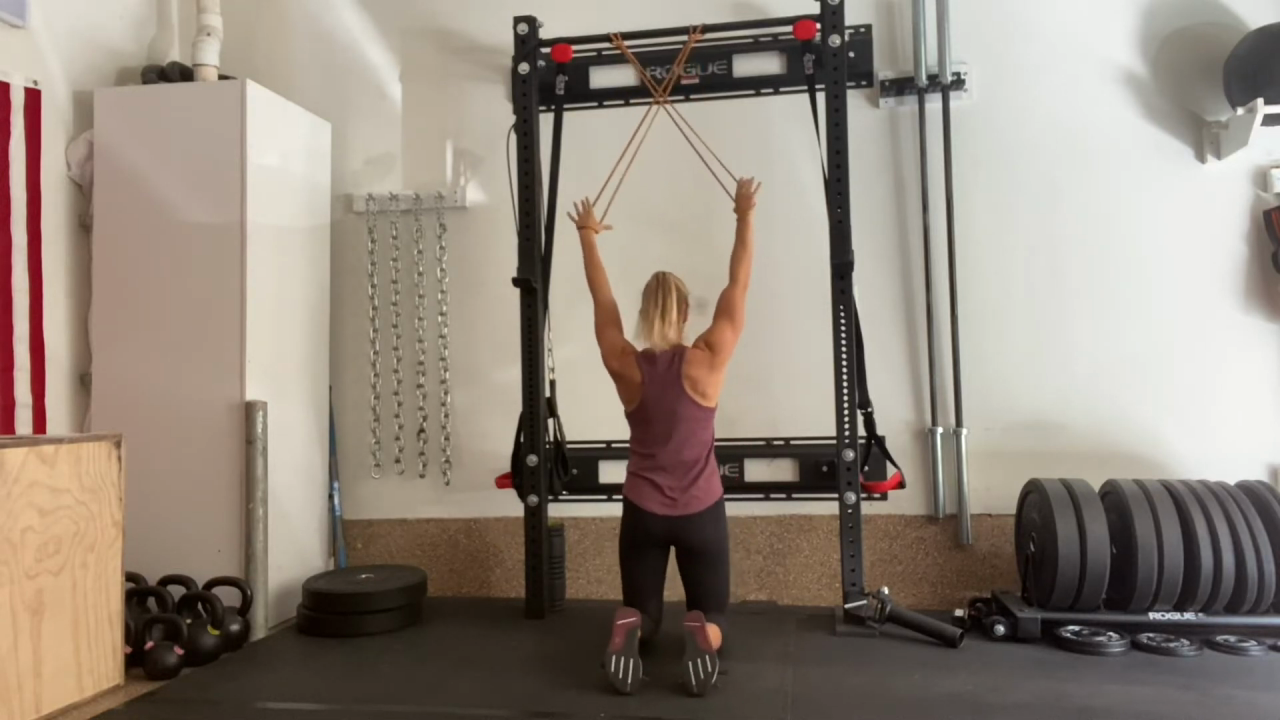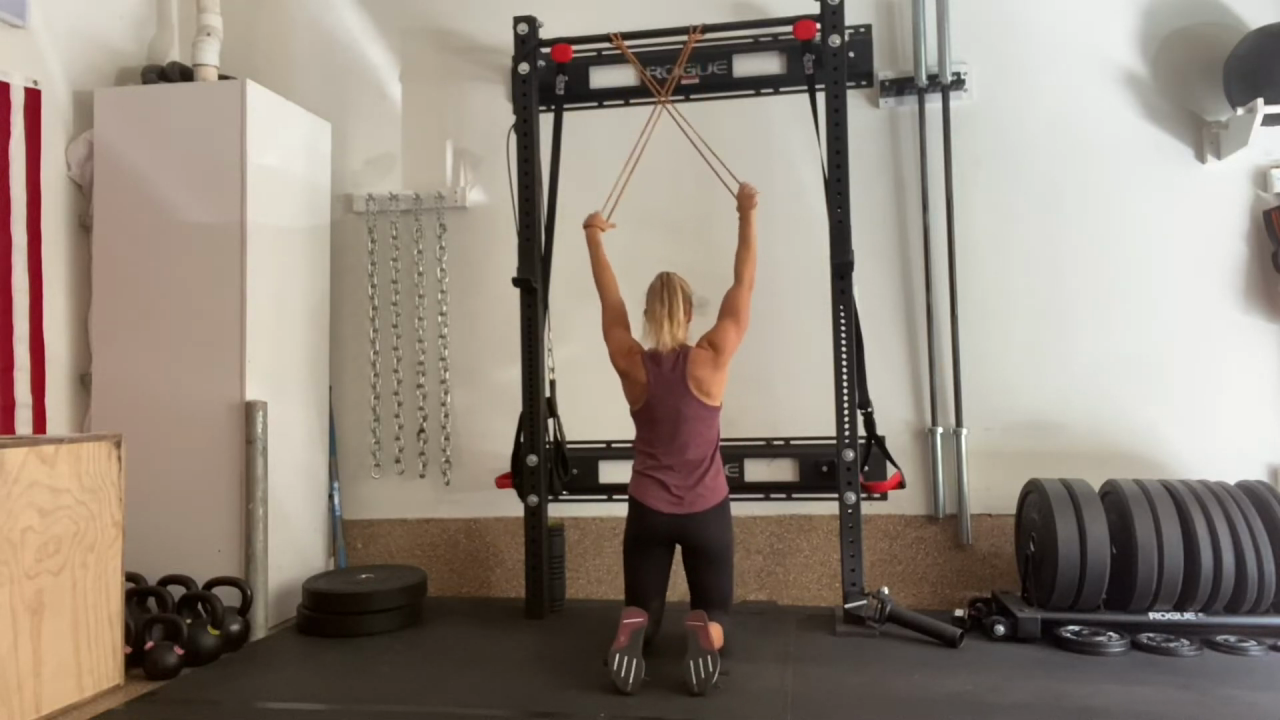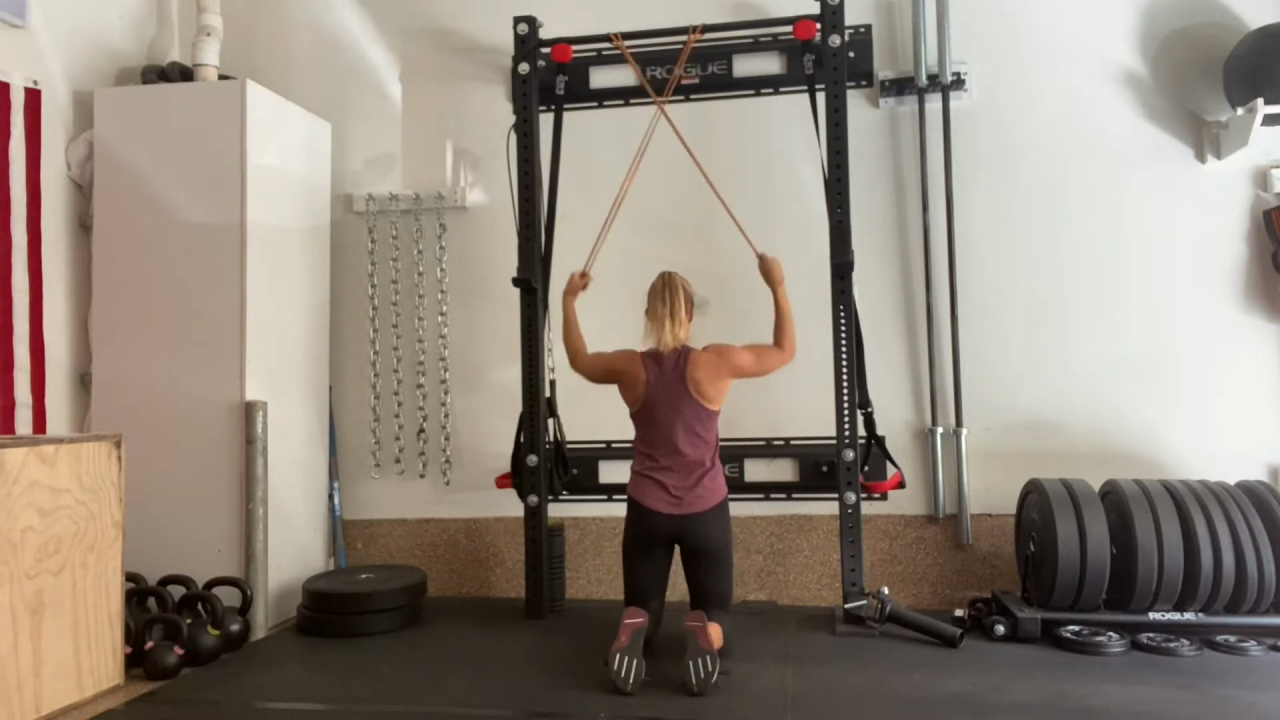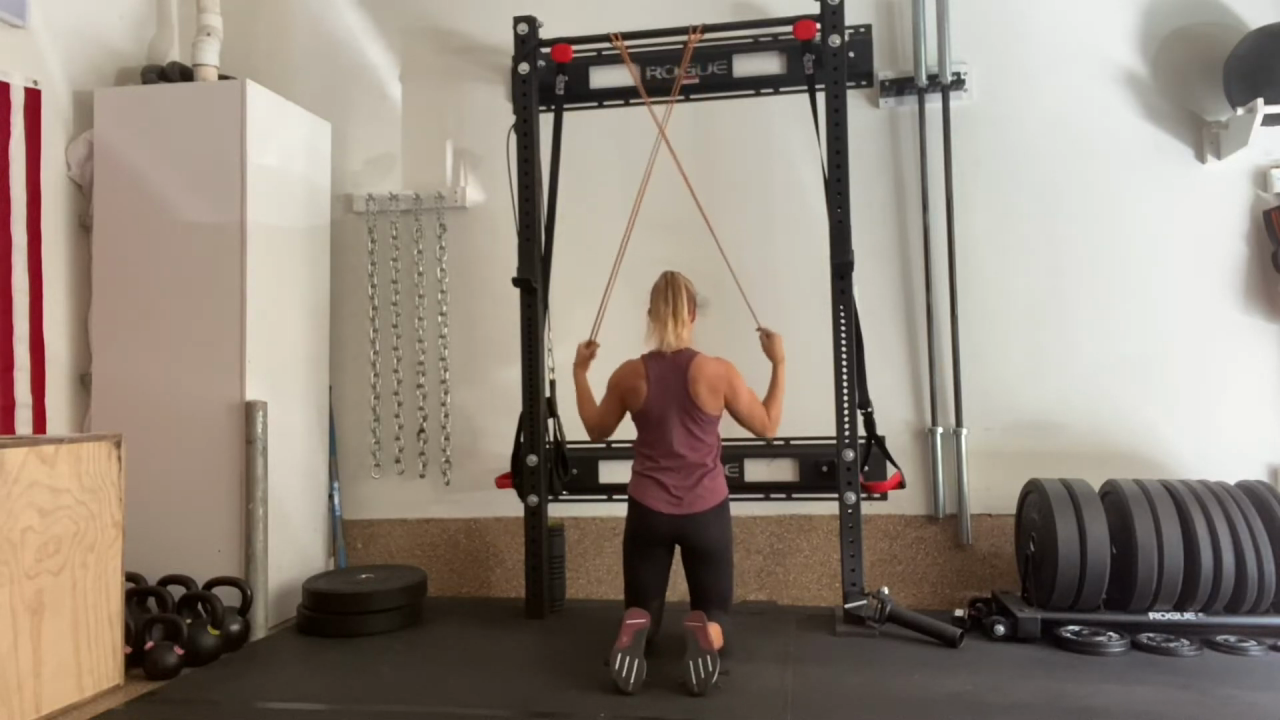
dt=0.3s
person 1, frame 1
left shoulder: (625, 367)
right shoulder: (705, 363)
left elbow: (602, 298)
right elbow: (738, 287)
left wrist: (587, 235)
right wrist: (745, 216)
left hip: (643, 512)
right hip: (701, 512)
left knee: (641, 609)
right knee: (710, 612)
left ankle: (628, 631)
right ankle: (701, 636)
person 1, frame 2
left shoulder: (631, 366)
right shoulder: (710, 362)
left elbow: (610, 298)
right elbow: (743, 287)
left wrist: (594, 235)
right wrist: (747, 216)
left hip: (648, 511)
right hip: (706, 511)
left knee: (642, 607)
right knee: (714, 611)
left ankle: (632, 631)
right ankle: (704, 634)
person 1, frame 3
left shoulder: (628, 367)
right shoulder: (715, 362)
left elbow: (579, 360)
right elbow: (784, 352)
left wrist: (569, 301)
right wrist: (778, 288)
left hip: (647, 510)
right hip: (705, 510)
left knee: (642, 606)
right knee: (713, 610)
left ankle: (632, 631)
right ankle: (704, 633)
person 1, frame 4
left shoulder: (630, 375)
right shoulder: (717, 372)
left elbow: (596, 430)
right elbow: (769, 426)
left wrist: (580, 372)
right wrist: (779, 362)
left hip: (648, 510)
right hip: (706, 510)
left knee: (642, 606)
right knee: (714, 611)
left ankle: (634, 632)
right ankle: (704, 633)
